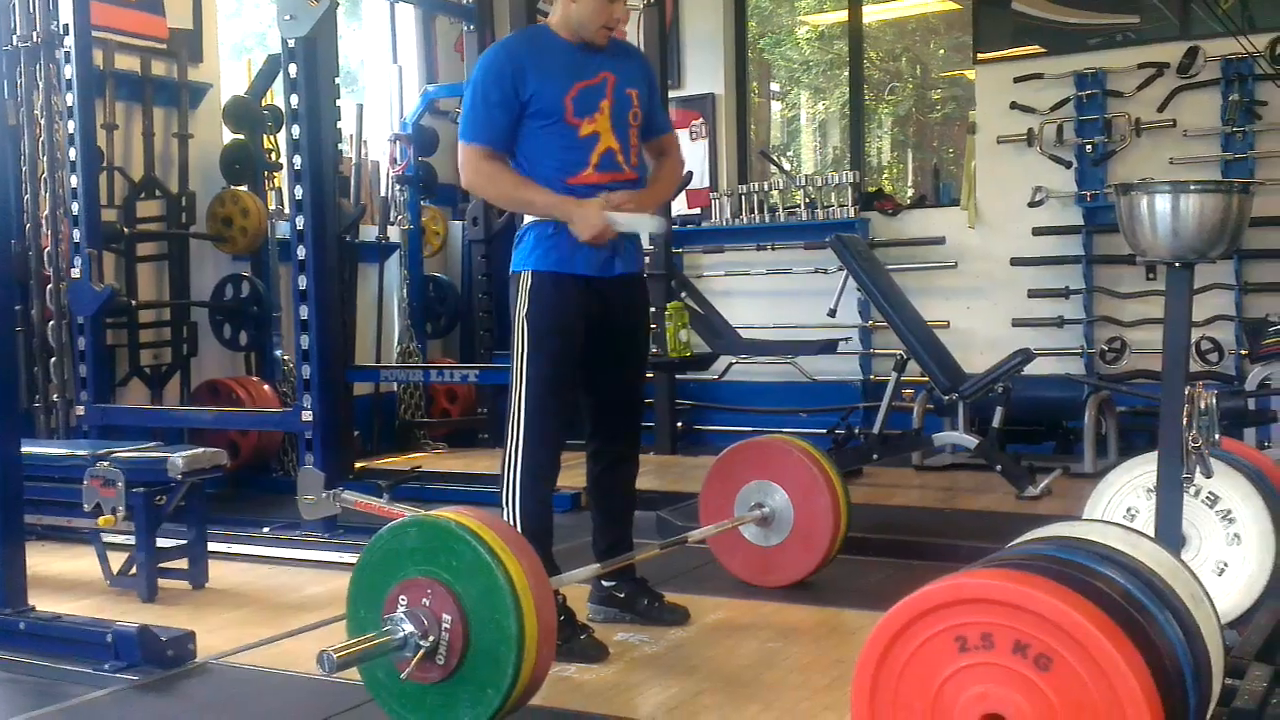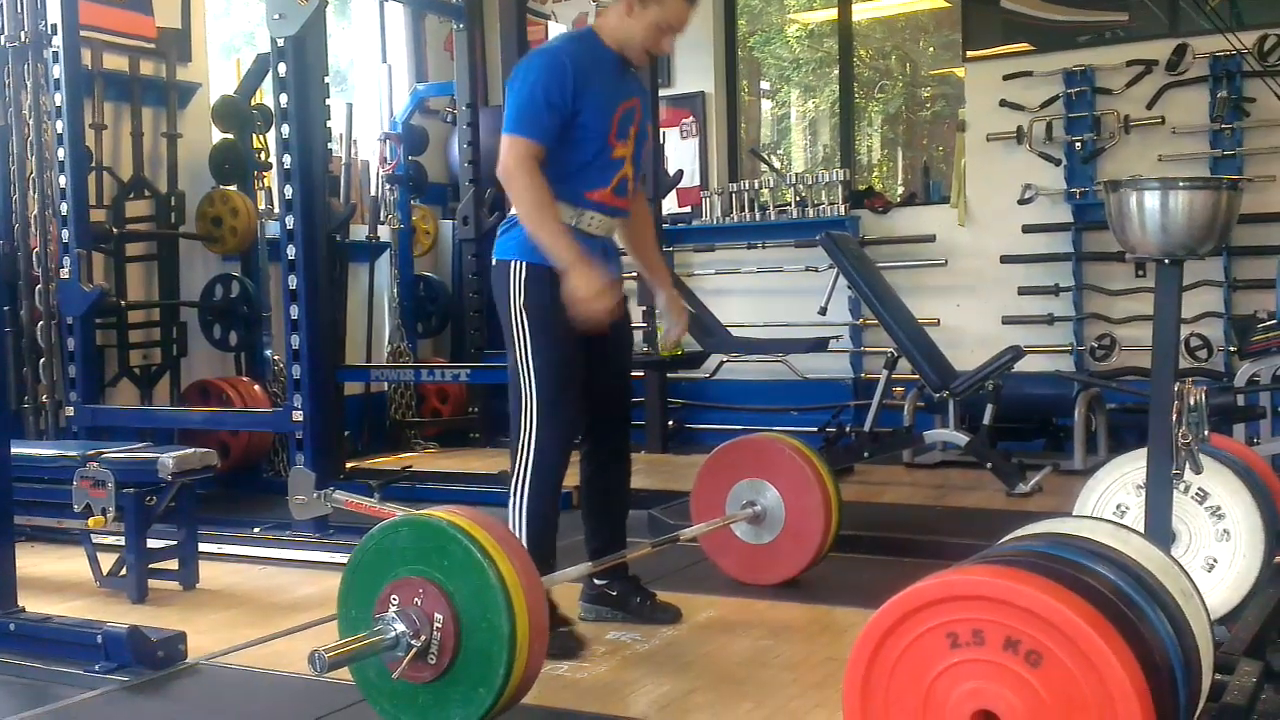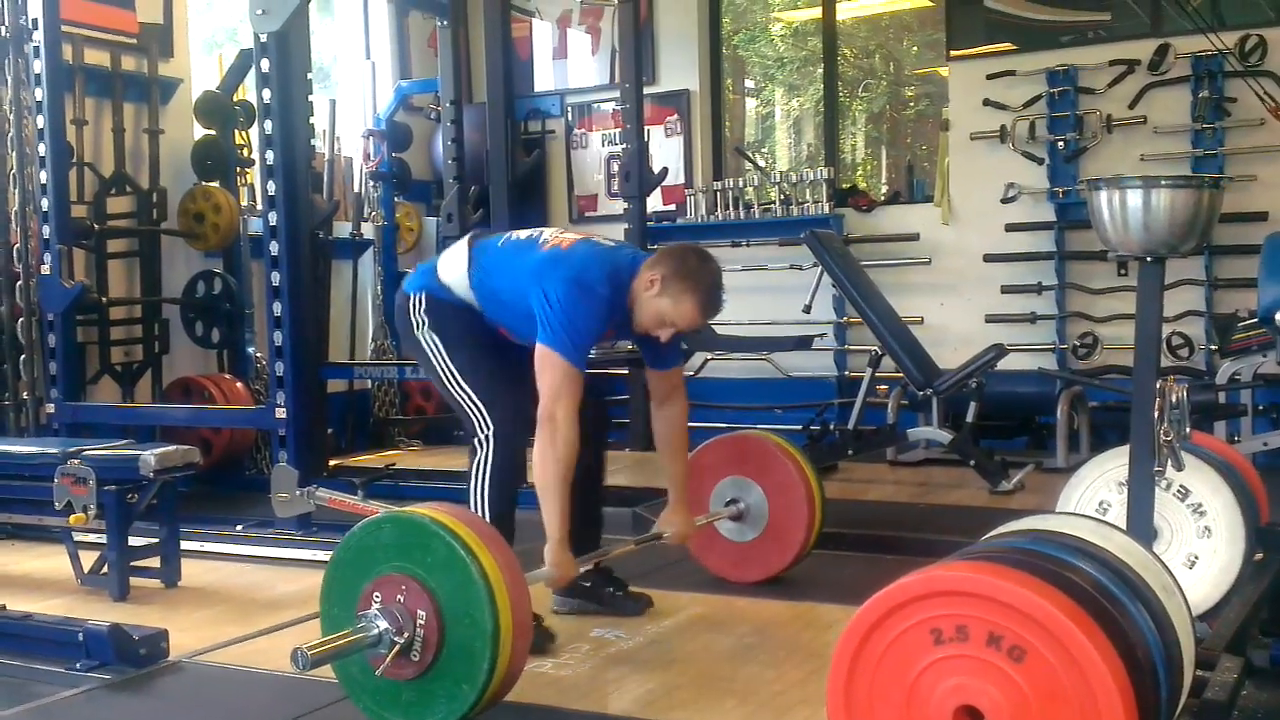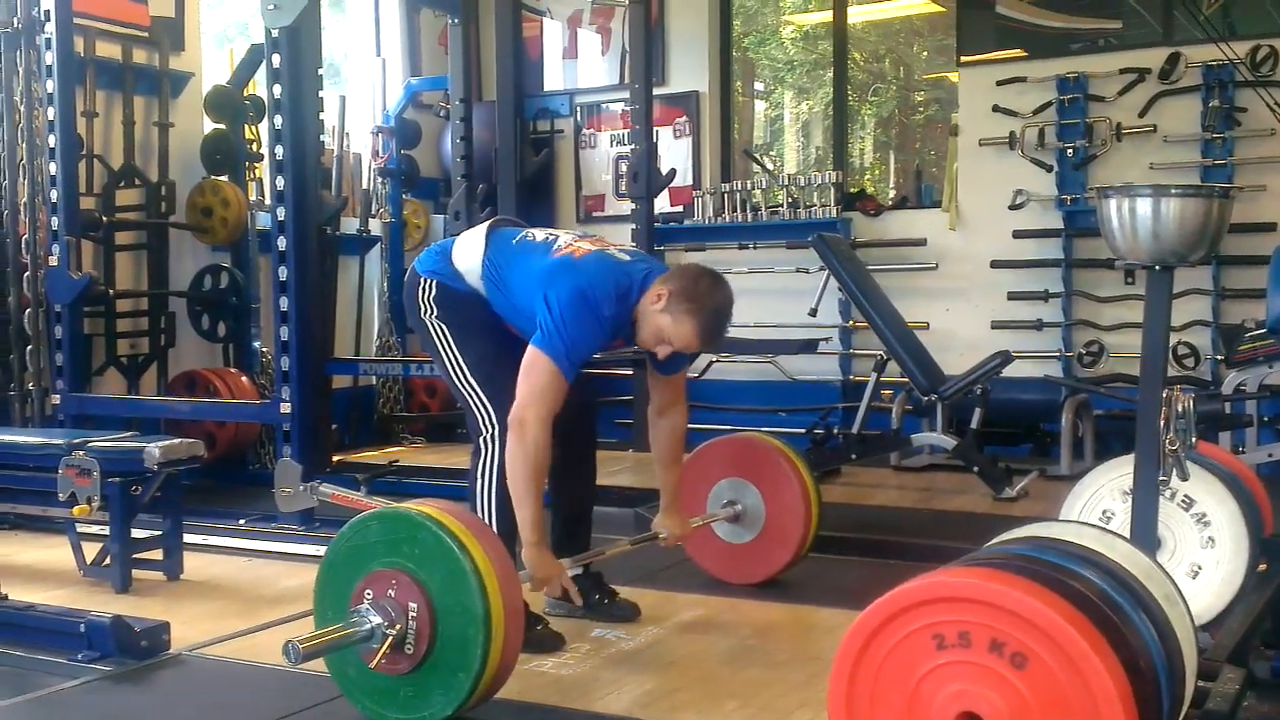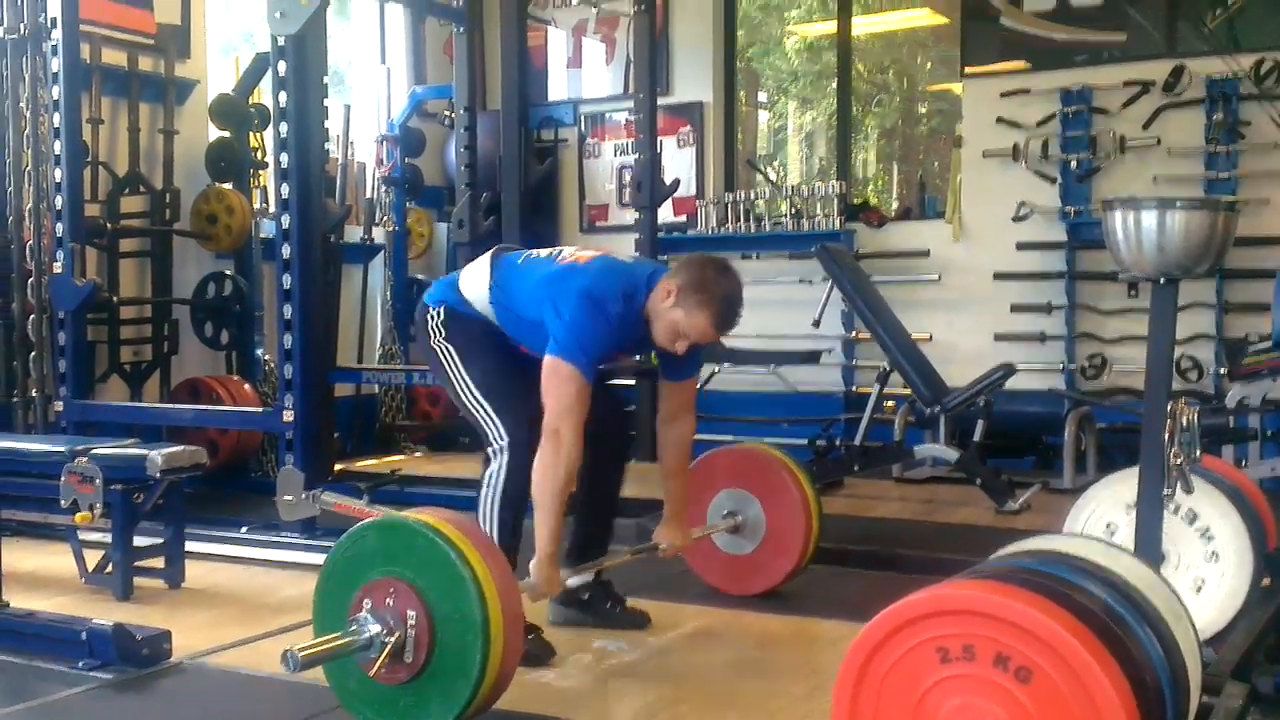
dt=1s
person 1, frame 1
left shoulder: (633, 65)
right shoulder: (511, 61)
left elbow: (668, 155)
right elbow: (475, 166)
left wrist: (643, 201)
right wrist: (570, 209)
left hip: (622, 268)
right hip: (552, 269)
left knee: (619, 429)
right knee: (538, 435)
left ankle: (614, 581)
person 1, frame 2
left shoulder: (633, 86)
right shoulder: (558, 63)
right elbow: (515, 167)
left wrist: (662, 284)
right wrist: (573, 266)
left hip: (597, 272)
right hip: (541, 267)
left knee: (610, 432)
right knee: (549, 429)
left ankle: (608, 581)
person 1, frame 3
left shoulder: (659, 297)
right shoulder: (580, 289)
left elbow: (669, 399)
right elbow: (554, 416)
left wrist: (678, 503)
right wrist: (557, 543)
left hip: (501, 318)
right hip: (439, 304)
left knee: (589, 424)
right knee: (505, 428)
left ankle: (580, 575)
person 1, frame 4
left shoulder: (673, 307)
right shoulder: (584, 301)
left elbow: (668, 409)
right elbow: (527, 421)
left wrist: (669, 507)
right wrist: (535, 547)
left hip: (505, 293)
right hip: (448, 287)
left knee: (575, 421)
right knee: (501, 426)
left ankle: (573, 577)
person 1, frame 5
left shoulder: (683, 315)
right shoulder: (591, 302)
left elbow: (677, 417)
right elbow: (559, 433)
left wrist: (674, 516)
right wrist: (545, 558)
left hip: (522, 336)
right hip: (459, 317)
left knee: (611, 432)
right knee: (517, 440)
left ankle: (581, 586)
